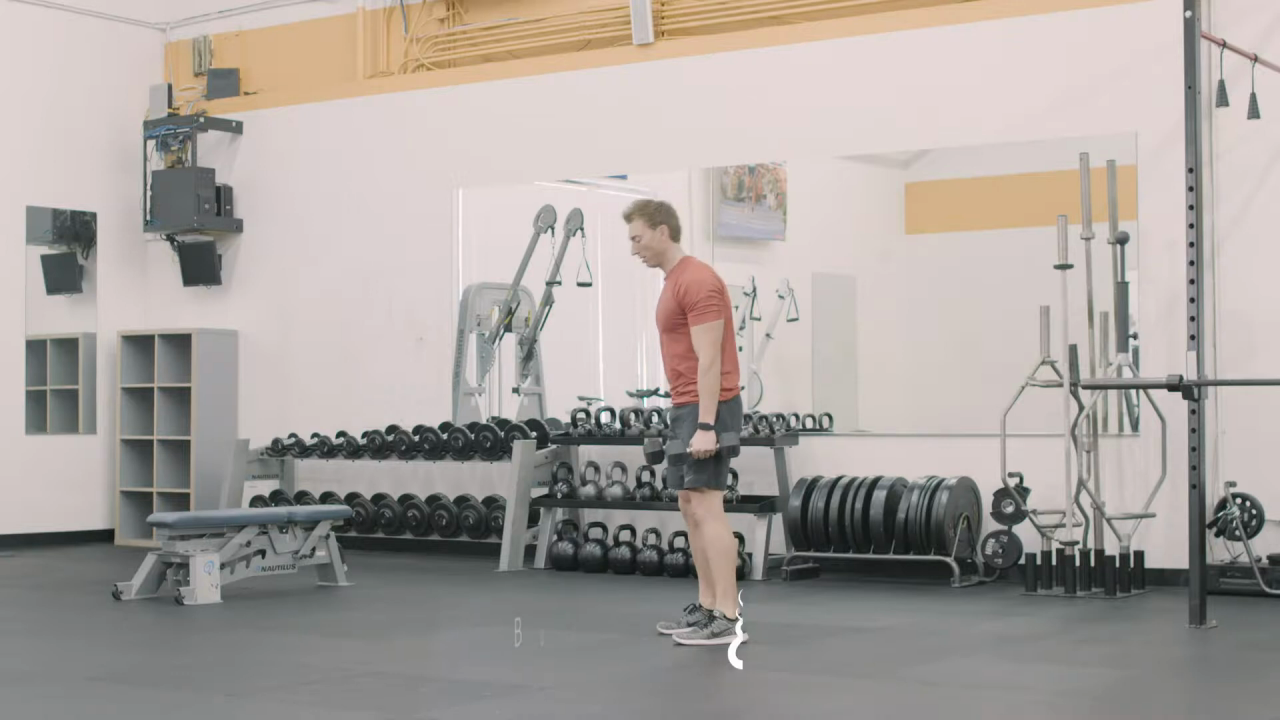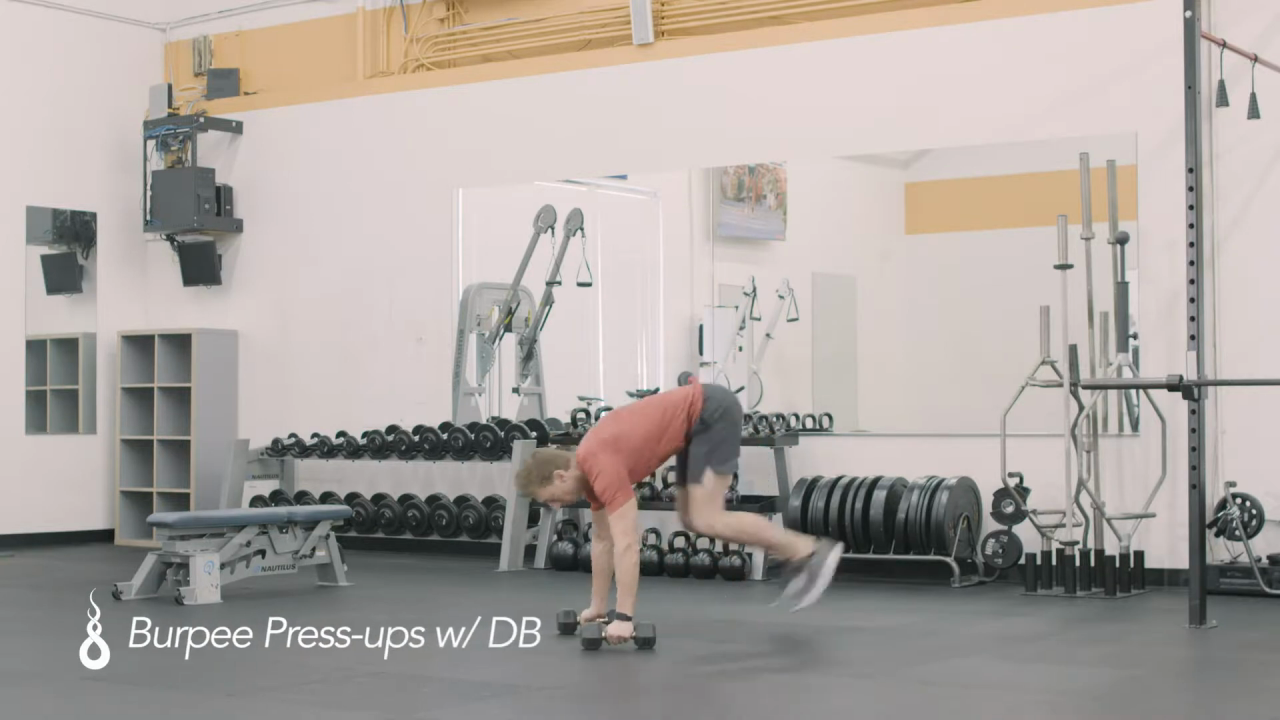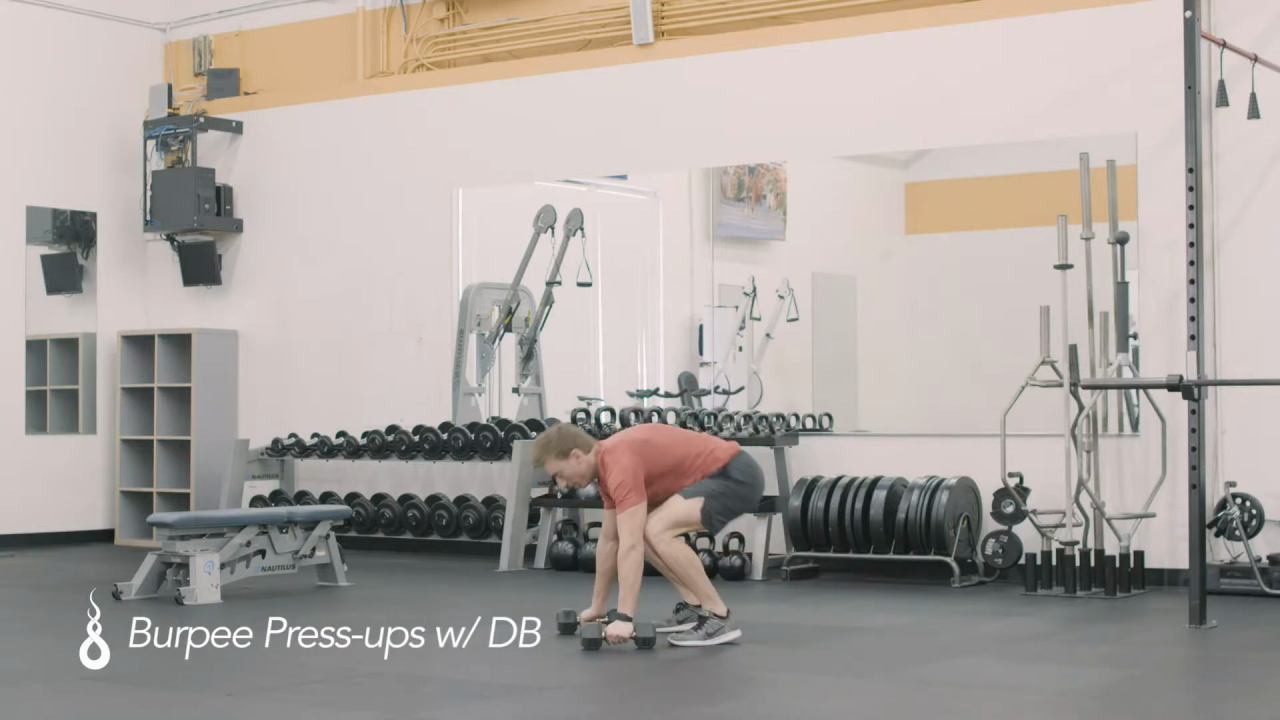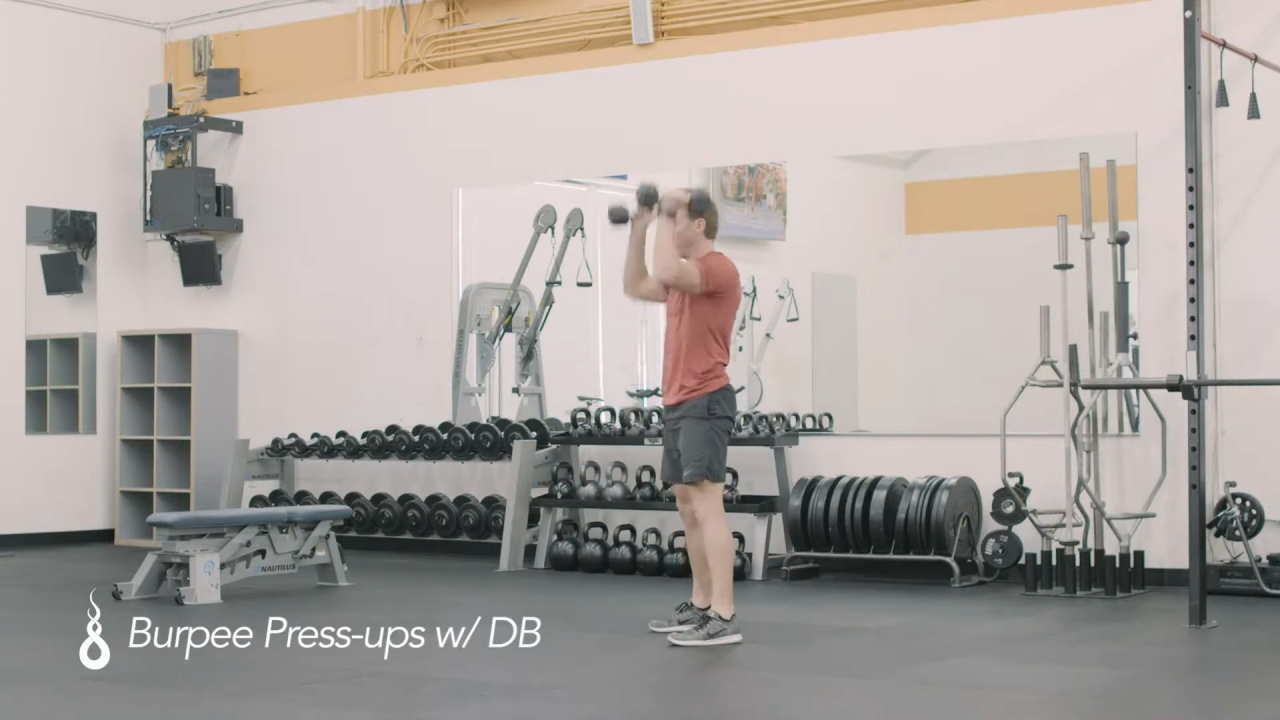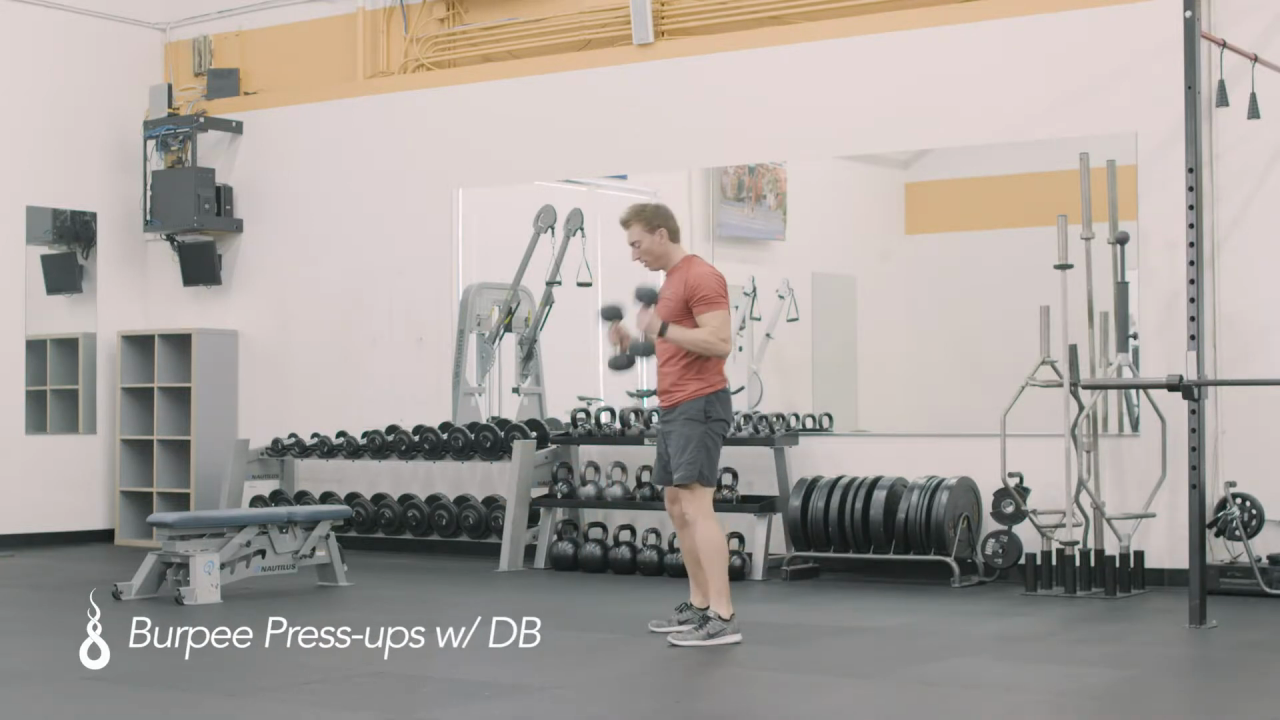
dt=1s
person 1, frame 1
left shoulder: (696, 280)
right shoulder: (675, 282)
left elbow: (709, 360)
left wrist: (707, 425)
right wrist: (688, 421)
left hip: (710, 410)
right hip: (690, 409)
left knee: (705, 506)
right knee: (691, 509)
left ankle: (727, 617)
right ankle: (707, 607)
person 1, frame 2
left shoulder: (601, 470)
right shoulder: (590, 468)
left elbow: (626, 544)
right elbow: (601, 539)
left wrist: (623, 618)
right wrist: (598, 605)
left hip: (709, 412)
right hip: (697, 418)
left knee: (704, 518)
right knee: (690, 518)
left ankle: (809, 553)
right ankle: (796, 560)
person 1, frame 3
left shoulder: (619, 466)
right shoulder: (606, 462)
left elbow: (630, 546)
right elbow: (609, 540)
left wrist: (624, 618)
right wrist: (597, 606)
left hip: (737, 475)
right hip: (718, 471)
left knee: (656, 530)
right knee: (638, 527)
left ankle: (718, 616)
right ankle: (694, 606)
person 1, frame 4
left shoulder: (717, 268)
right shoulder: (688, 273)
left elbow: (666, 271)
right elbow: (635, 287)
left wrist: (667, 213)
right wrist: (640, 226)
left hip: (704, 404)
right hip: (680, 406)
left knee: (706, 509)
right knee: (689, 510)
left ankle: (724, 618)
right ankle: (700, 606)
person 1, frame 5
left shoulder: (700, 276)
right shoulder: (671, 282)
left elbow: (719, 343)
left wrist: (662, 327)
right wrist: (637, 337)
left hip: (700, 406)
right hip: (674, 408)
left knee: (696, 508)
right knee: (678, 508)
left ankle: (722, 618)
right ankle: (699, 605)
